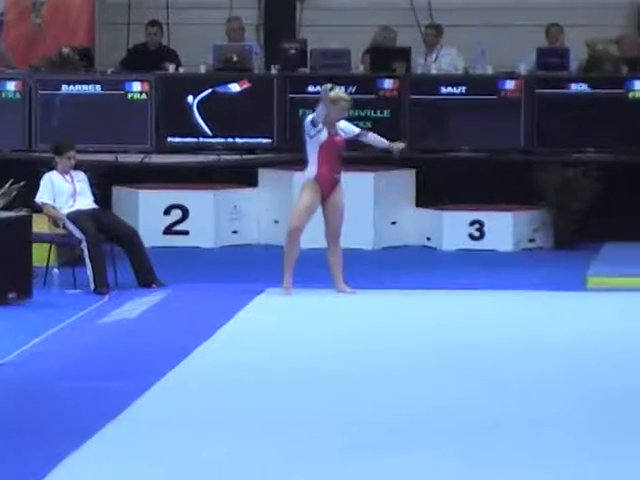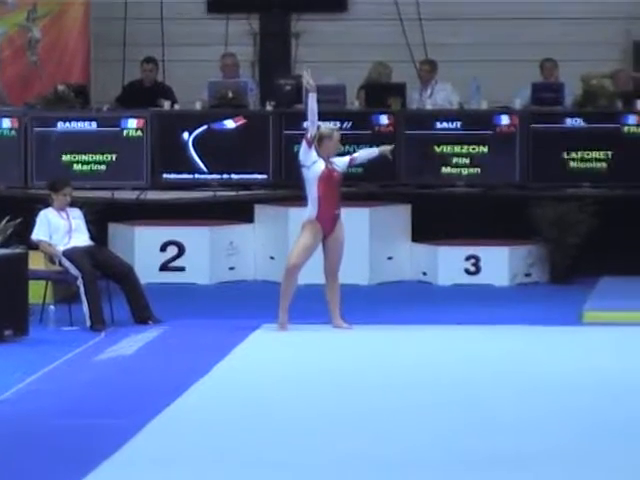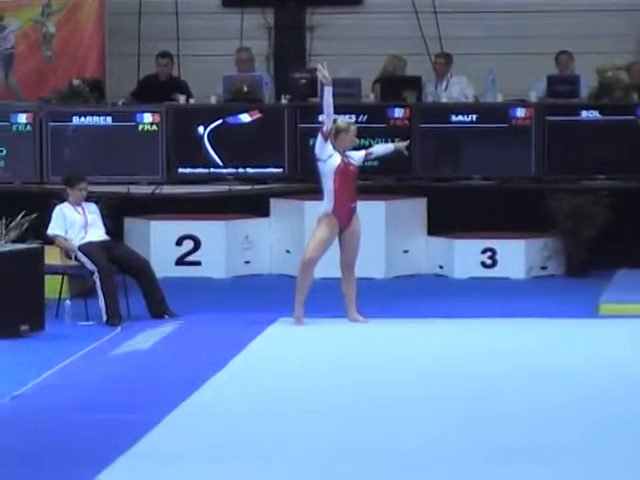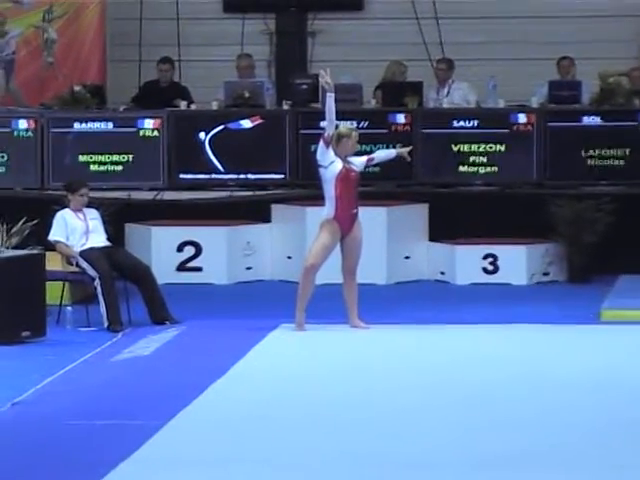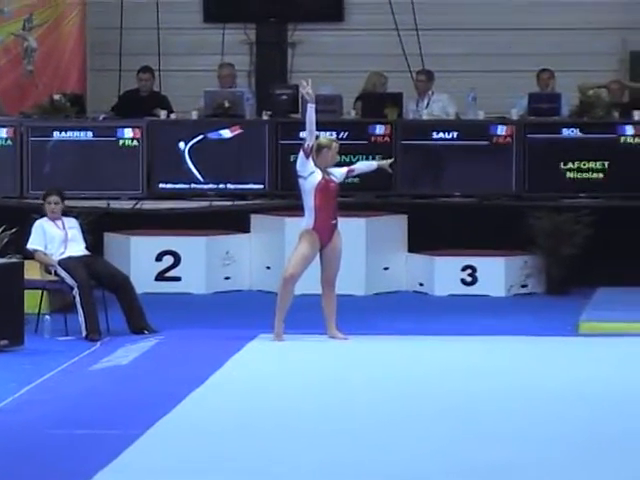
dt=0.5s
person 1, frame 1
left shoulder: (342, 126)
right shoulder: (313, 124)
left elbow: (366, 135)
right elbow: (318, 118)
left wrist: (390, 145)
right wrist: (324, 107)
left hip: (334, 186)
right hip: (314, 183)
left knee: (334, 237)
right knee: (294, 228)
left ankle: (340, 283)
right ankle: (288, 281)
person 1, frame 2
left shoulder: (336, 163)
right shoulder: (309, 157)
left elbow: (359, 155)
right elbow: (312, 124)
left wrist: (380, 150)
right wrist: (312, 92)
left hip: (335, 223)
right hip: (314, 223)
left knee: (332, 273)
right knee: (292, 266)
left ankle: (336, 318)
right ankle: (282, 316)
person 1, frame 3
left shoulder: (353, 157)
right shoulder: (325, 151)
left elbow: (375, 150)
right elbow: (328, 118)
left wrist: (396, 146)
right wrist: (328, 86)
left hip: (351, 217)
right hip: (331, 217)
left knee: (349, 266)
right knee: (308, 259)
left ankle: (352, 312)
right ankle: (298, 310)
person 1, frame 4
left shoulder: (354, 162)
right shoulder: (326, 157)
left elbow: (376, 156)
right elbow: (330, 124)
left wrist: (398, 151)
right wrist: (330, 92)
left hip: (353, 223)
right hip: (333, 222)
left knee: (350, 272)
right knee: (310, 265)
left ankle: (354, 318)
right ankle: (299, 316)
person 1, frame 5
left shoulder: (334, 174)
right shoulder: (305, 167)
left elbow: (356, 167)
right elbow: (310, 135)
left wrist: (379, 163)
right wrist: (311, 103)
left hip: (332, 234)
right hip: (311, 233)
left knee: (329, 283)
right knee: (289, 276)
left ankle: (332, 329)
right ankle: (278, 327)
person 2, frame 1
left shoulder: (81, 175)
right shoulder: (49, 178)
right elbow: (46, 207)
right wrist: (63, 218)
left hip: (94, 211)
right hip: (73, 214)
left knee: (129, 233)
right knee: (92, 236)
left ankle: (147, 278)
right ankle: (99, 284)
person 2, frame 2
left shoulder: (76, 212)
right shoulder: (45, 215)
right elbow: (42, 244)
left wrist: (92, 247)
right wrist: (59, 255)
left hip: (90, 248)
right hip: (69, 251)
left knee: (125, 269)
right knee: (88, 273)
left ankle: (143, 314)
right ankle: (96, 321)
person 2, frame 3
left shoulder: (92, 207)
right shoulder: (61, 210)
right elbow: (58, 239)
right wrist: (75, 250)
left hip: (106, 242)
right hip: (85, 246)
left knee: (141, 264)
right knee: (104, 267)
left ankle: (159, 309)
right ankle: (112, 315)
person 2, frame 4
left shoulder: (93, 213)
right shoulder: (62, 216)
right elbow: (59, 245)
left wrist: (109, 246)
right wrist: (77, 256)
left hip: (107, 248)
right hip: (86, 252)
left knee: (142, 270)
right knee: (105, 273)
left ankle: (160, 315)
right ankle: (113, 321)
person 2, frame 5
left shoulder: (72, 222)
right shoulder: (40, 224)
right elbow: (38, 254)
right wrist: (55, 265)
left hip: (86, 257)
right hip: (64, 261)
left knee: (121, 279)
right knee: (83, 282)
left ankle: (139, 324)
right ankle: (91, 330)
